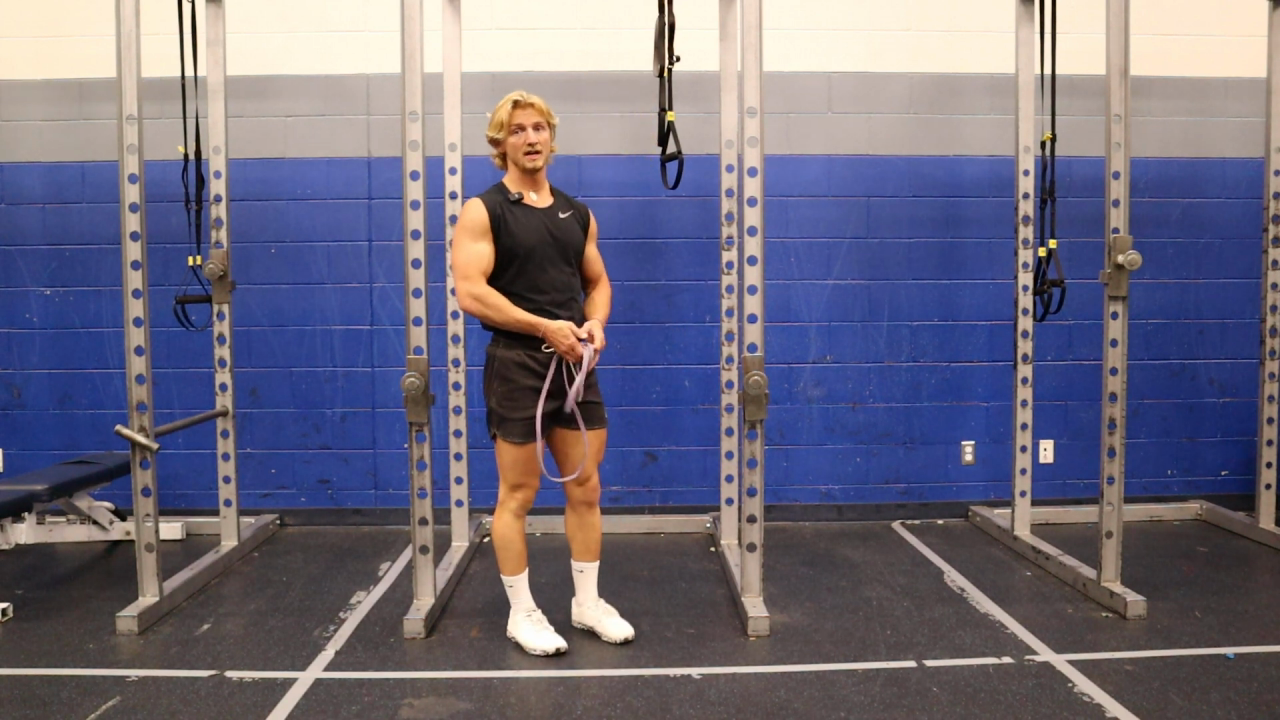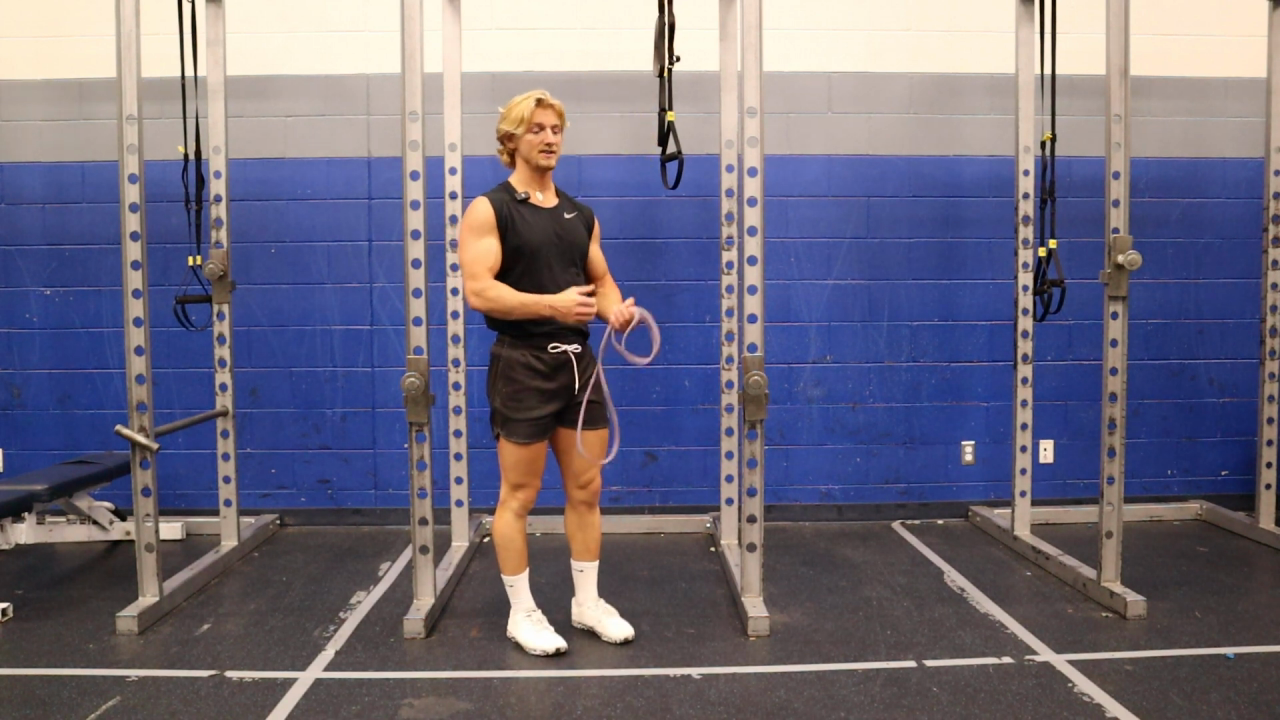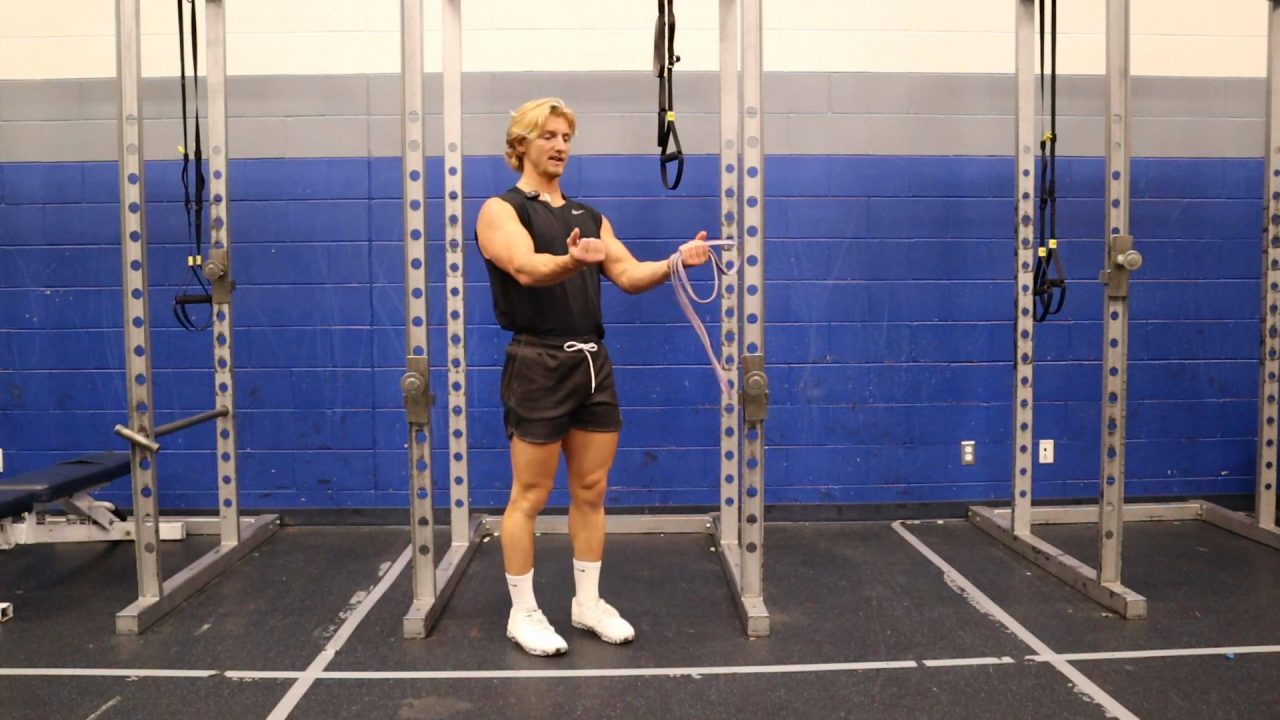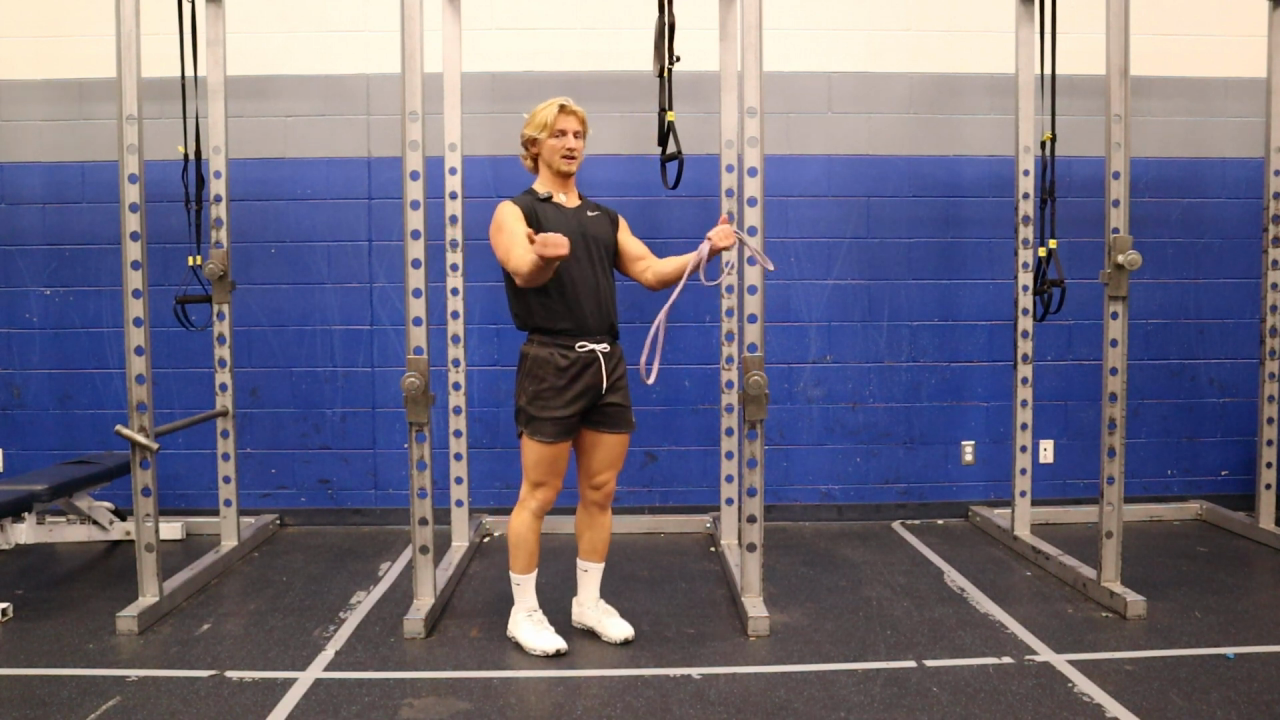
dt=0.5s
person 1, frame 1
left shoulder: (577, 213)
right shoulder: (483, 211)
left elbow: (596, 281)
right elbow: (470, 294)
left wrist: (595, 324)
right wrist: (544, 328)
left hip: (575, 365)
right hip: (518, 364)
left knee: (586, 489)
right knee: (518, 495)
left ankle: (588, 602)
right ankle: (522, 612)
person 1, frame 2
left shoulder: (580, 214)
right shoulder: (489, 209)
left elbow: (601, 280)
right elbow: (479, 290)
left wrist: (615, 308)
right wrist: (551, 304)
left hip: (580, 362)
right hip: (523, 365)
left knee: (586, 489)
right knee: (519, 496)
left ankle: (588, 602)
right ankle: (522, 612)
person 1, frame 3
left shoulder: (588, 216)
right shoulder: (501, 210)
left elbow: (627, 274)
right elbow: (527, 268)
left wrist: (675, 263)
right wrist: (572, 261)
left hip: (594, 362)
right hip: (538, 364)
left knee: (591, 491)
right knee: (530, 496)
left ankle: (588, 601)
right ankle: (522, 612)
person 1, frame 4
left shoulder: (605, 218)
right shoulder: (515, 211)
left elbow: (649, 270)
right elbow: (523, 273)
left wrist: (704, 250)
right wrist: (543, 257)
left hip: (608, 363)
right hip: (551, 364)
left knee: (599, 492)
right knee: (538, 495)
left ankle: (589, 602)
right ankle: (524, 612)
